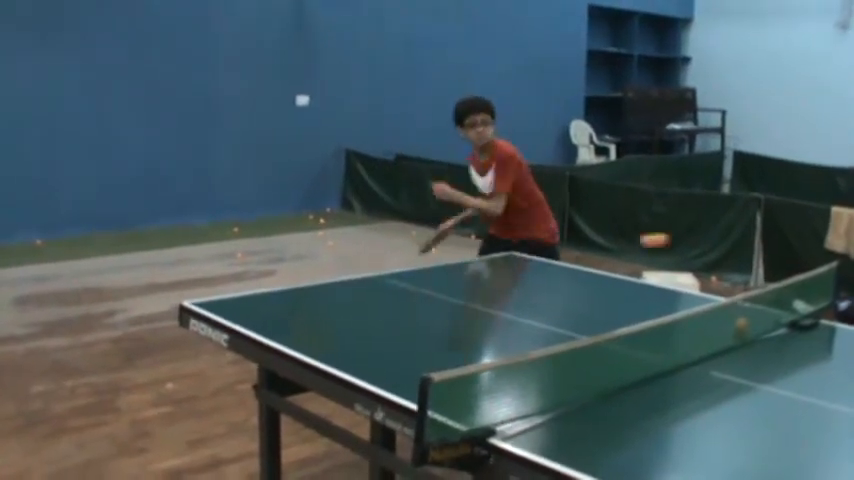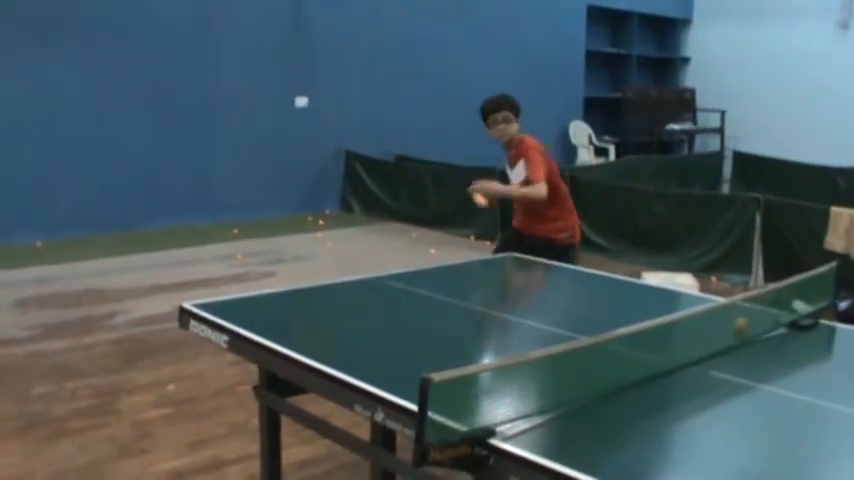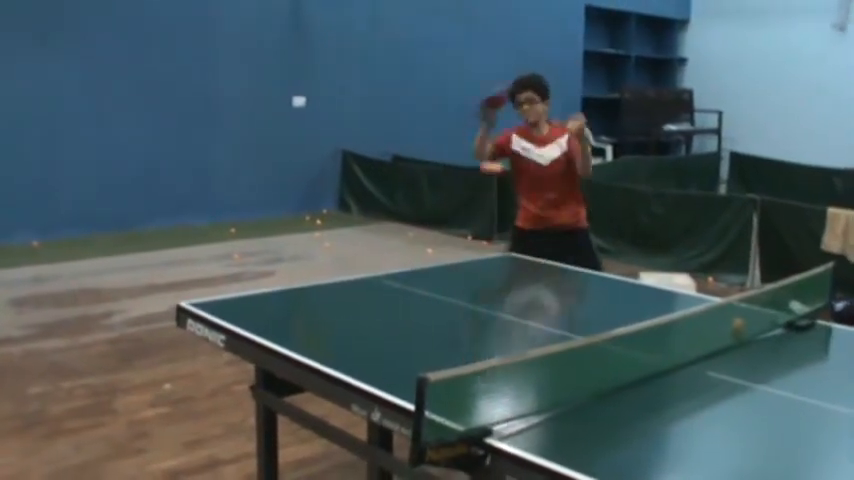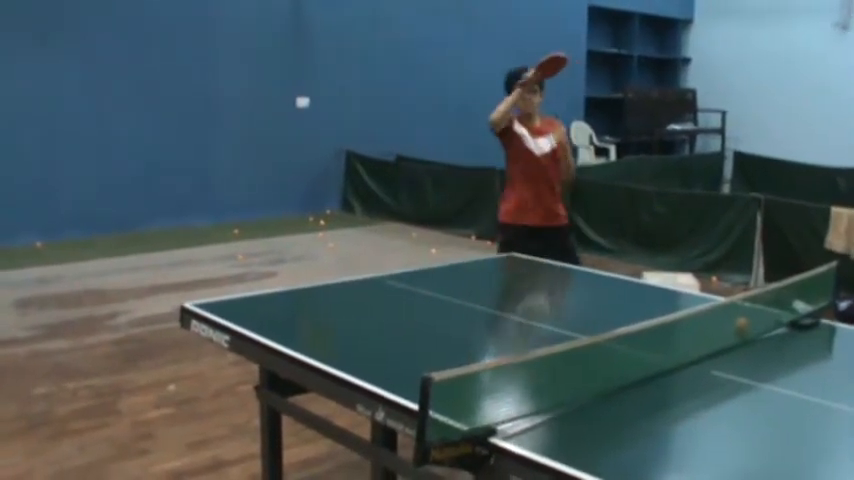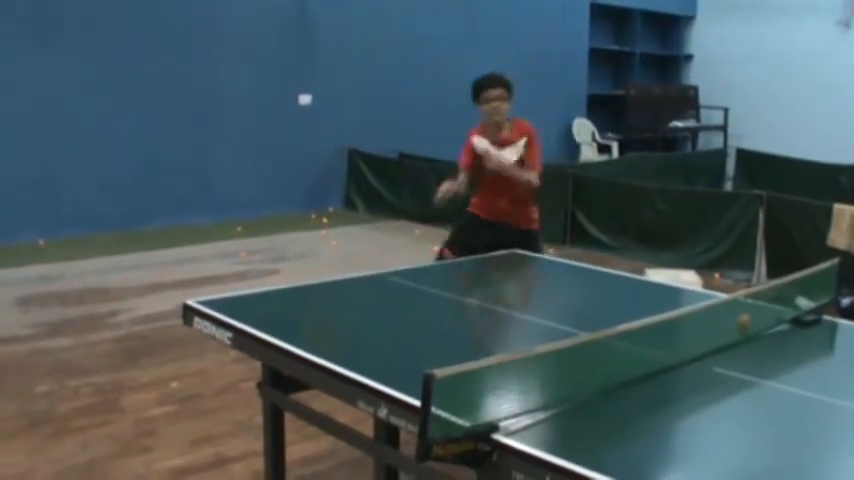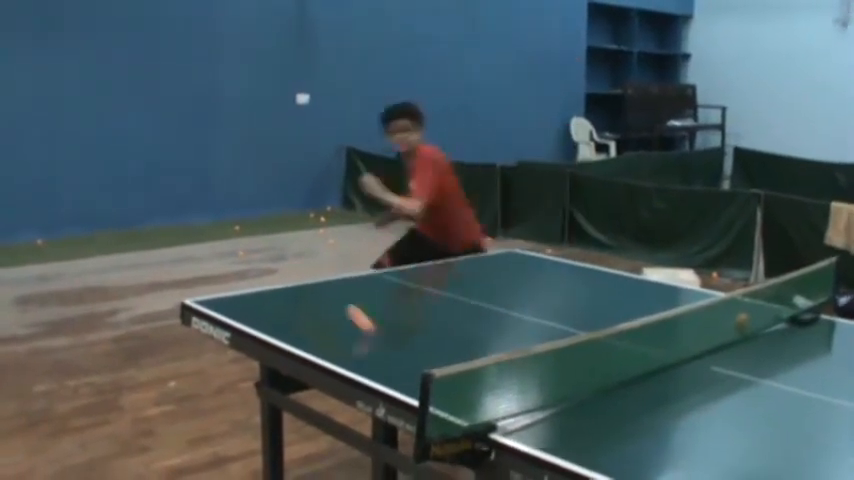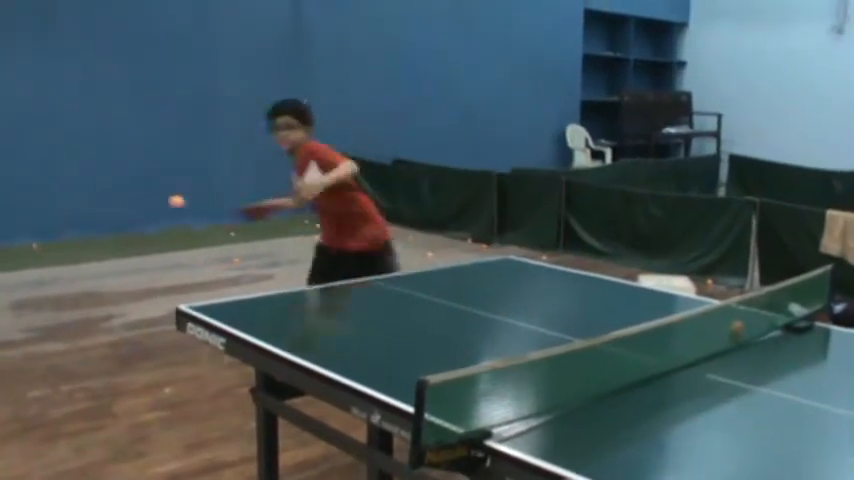
dt=0.2s
person 1, frame 1
left shoulder: (505, 154)
right shoulder: (474, 161)
left elbow: (496, 208)
left wrist: (453, 195)
right wrist: (457, 219)
left hip: (537, 235)
right hip: (503, 235)
person 1, frame 2
left shoulder: (530, 148)
right shoulder: (512, 154)
left elbow: (540, 193)
left wrist: (499, 190)
right wrist: (487, 190)
left hip: (558, 233)
right hip: (524, 230)
person 1, frame 3
left shoulder: (565, 133)
right shoulder: (513, 138)
left elbow: (585, 172)
right elbow: (481, 156)
left wrist: (581, 137)
right wrist: (485, 127)
left hip: (570, 223)
right hip: (529, 226)
person 1, frame 4
left shoulder: (554, 127)
right shoulder: (510, 126)
left elbow: (568, 176)
right elbow: (494, 121)
left wrist: (565, 147)
right wrist: (519, 89)
left hip: (554, 218)
right hip: (516, 218)
person 1, frame 5
left shoulder: (526, 132)
right shoulder: (476, 138)
left elbow: (533, 182)
right elbow: (462, 184)
left wrist: (506, 167)
right wrist: (450, 187)
left hip: (521, 220)
right hip: (483, 215)
right knee: (445, 262)
person 1, frame 6
left shoulder: (429, 158)
right shoulder: (411, 159)
left elbow: (416, 210)
left wrist: (381, 193)
right wrist: (400, 210)
left hip: (462, 242)
right hip: (429, 234)
person 1, frame 7
left shoulder: (315, 151)
right shoulder: (301, 163)
left elbow: (349, 168)
left wrist: (319, 183)
right wrist: (273, 204)
left hip: (367, 236)
right hip: (334, 241)
